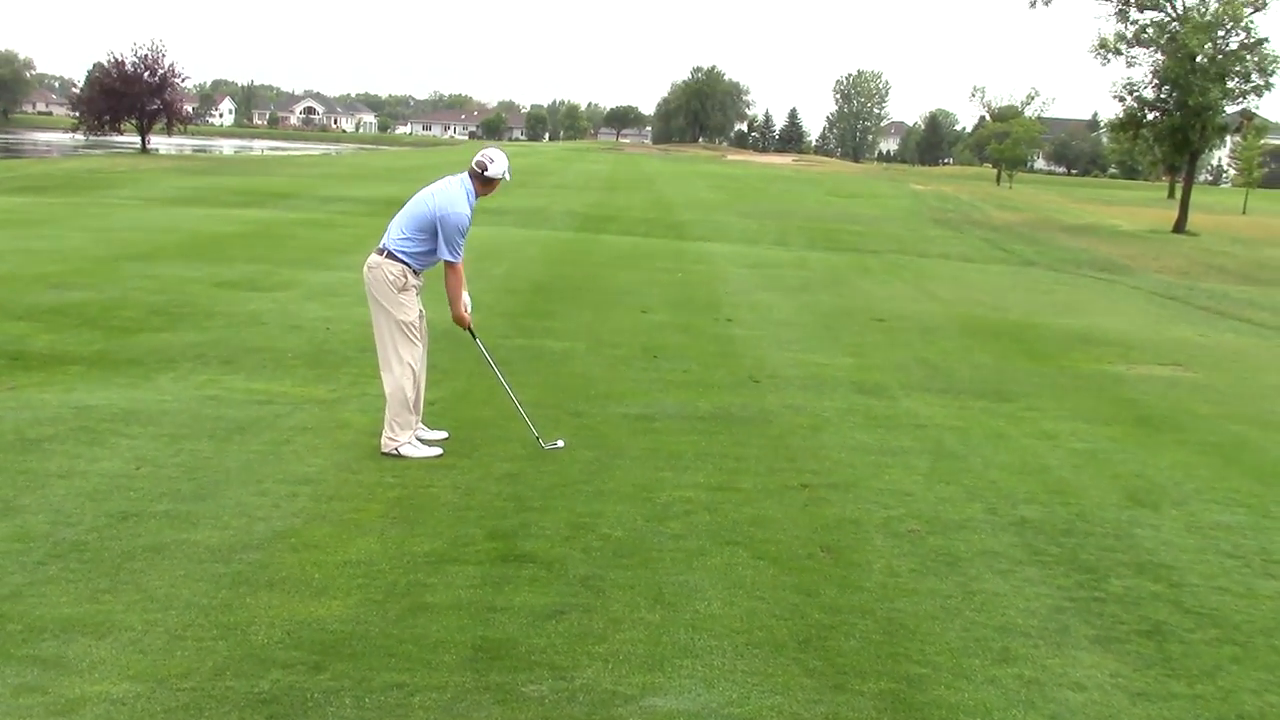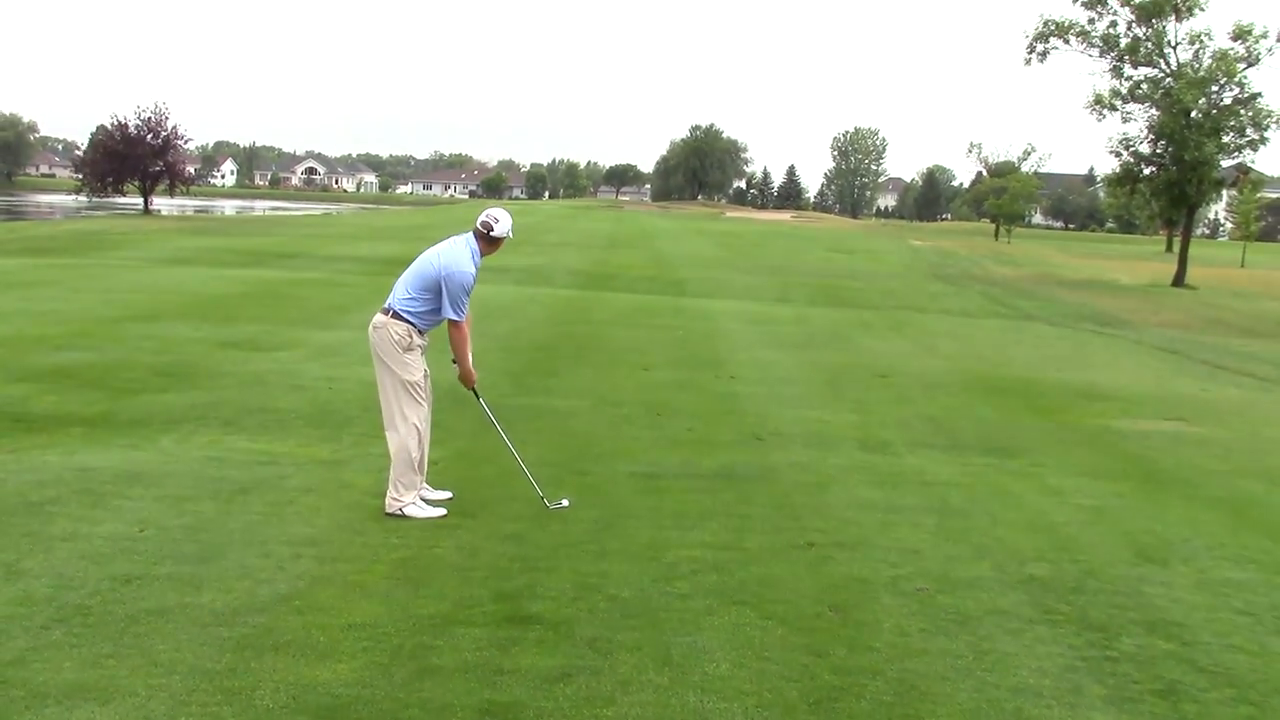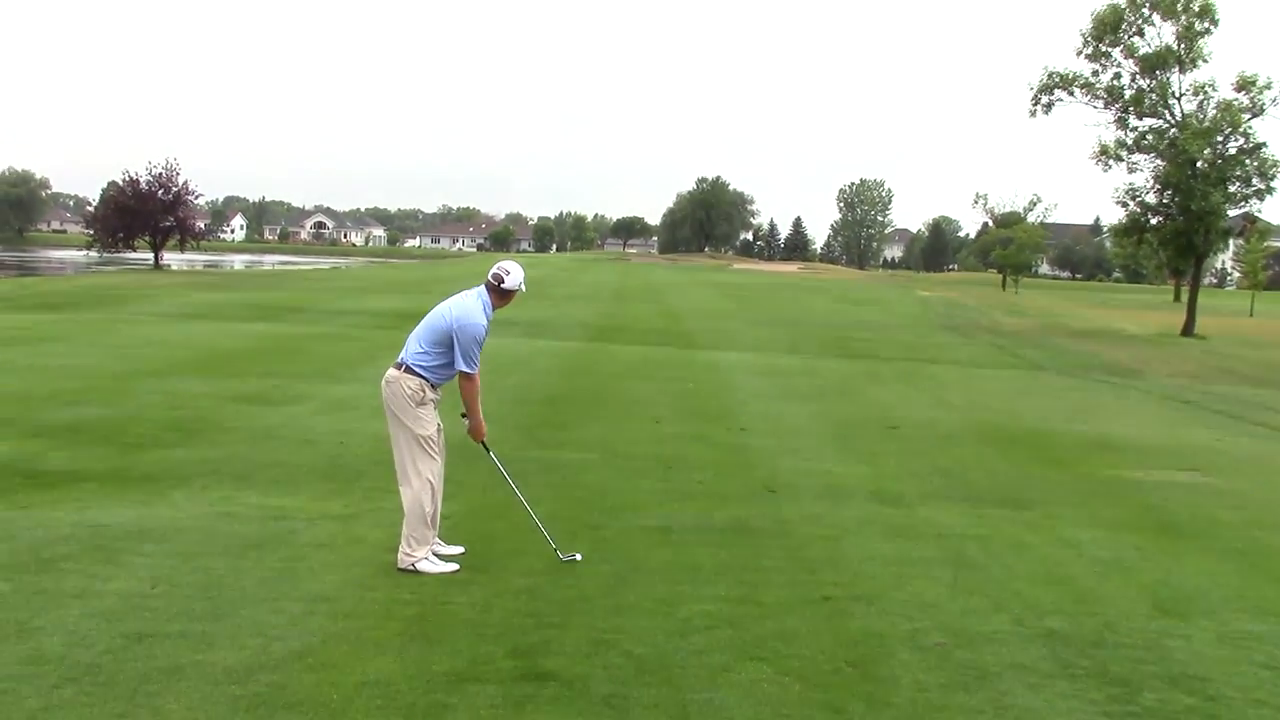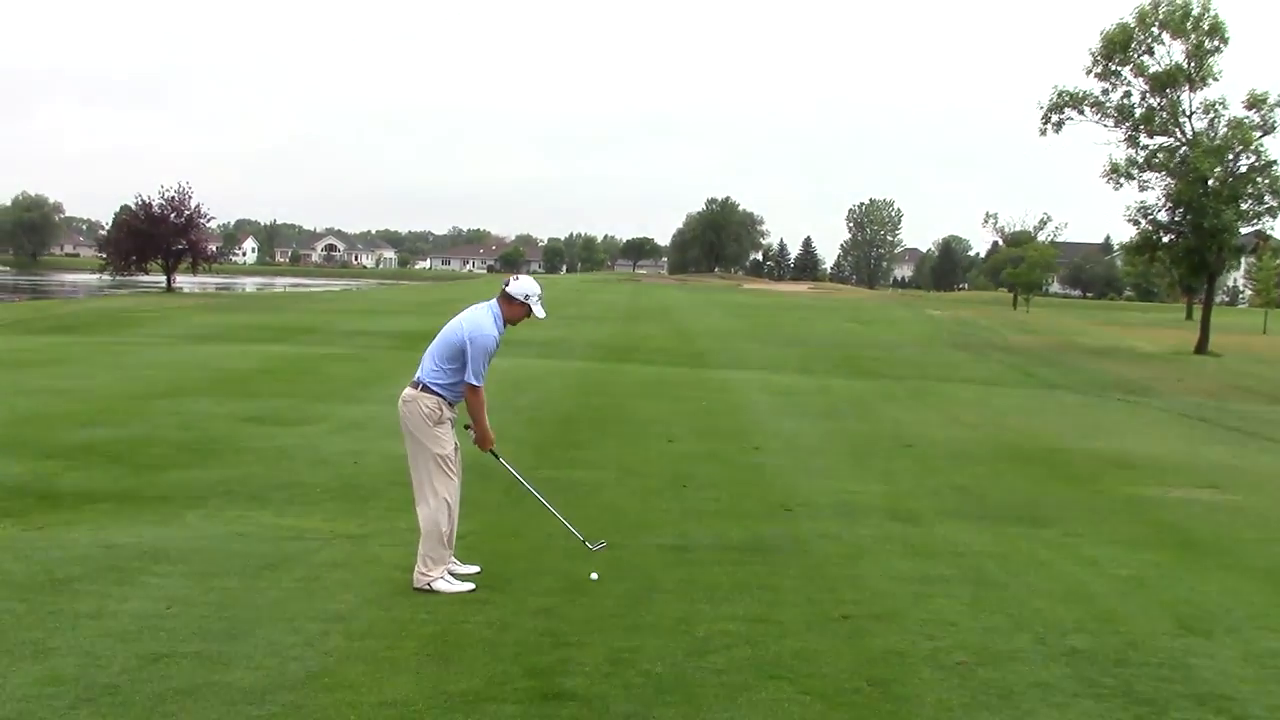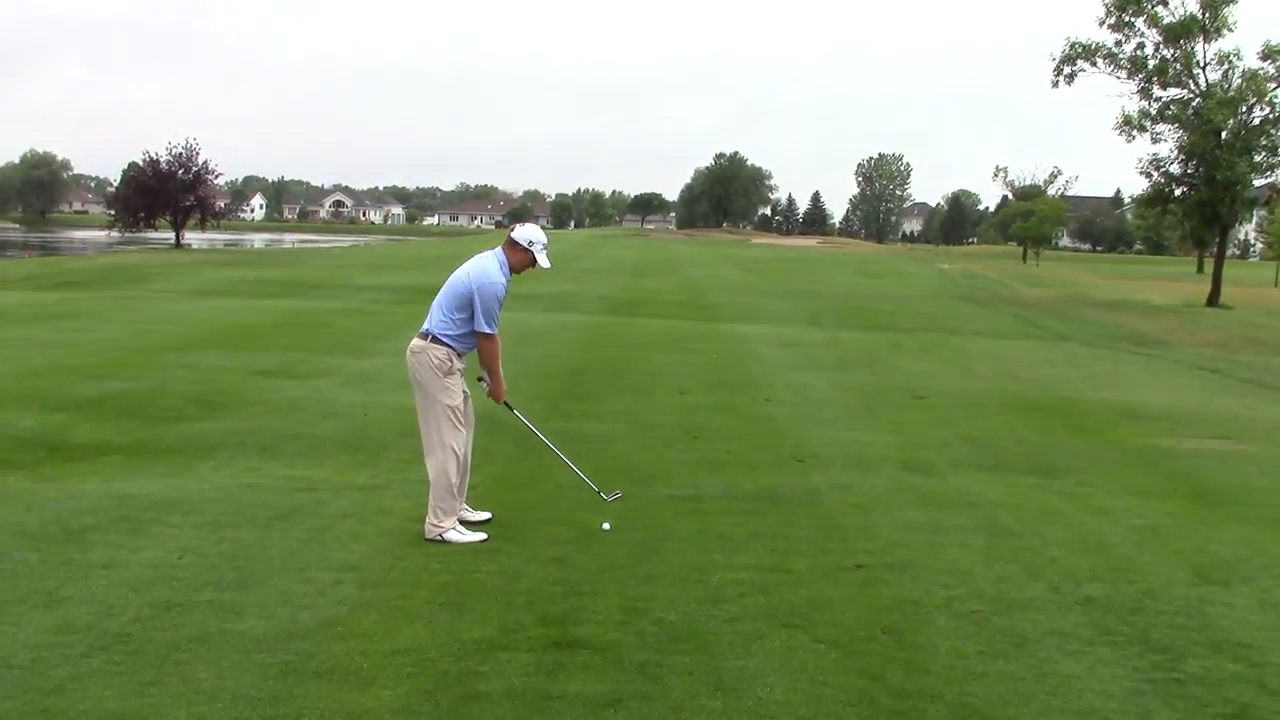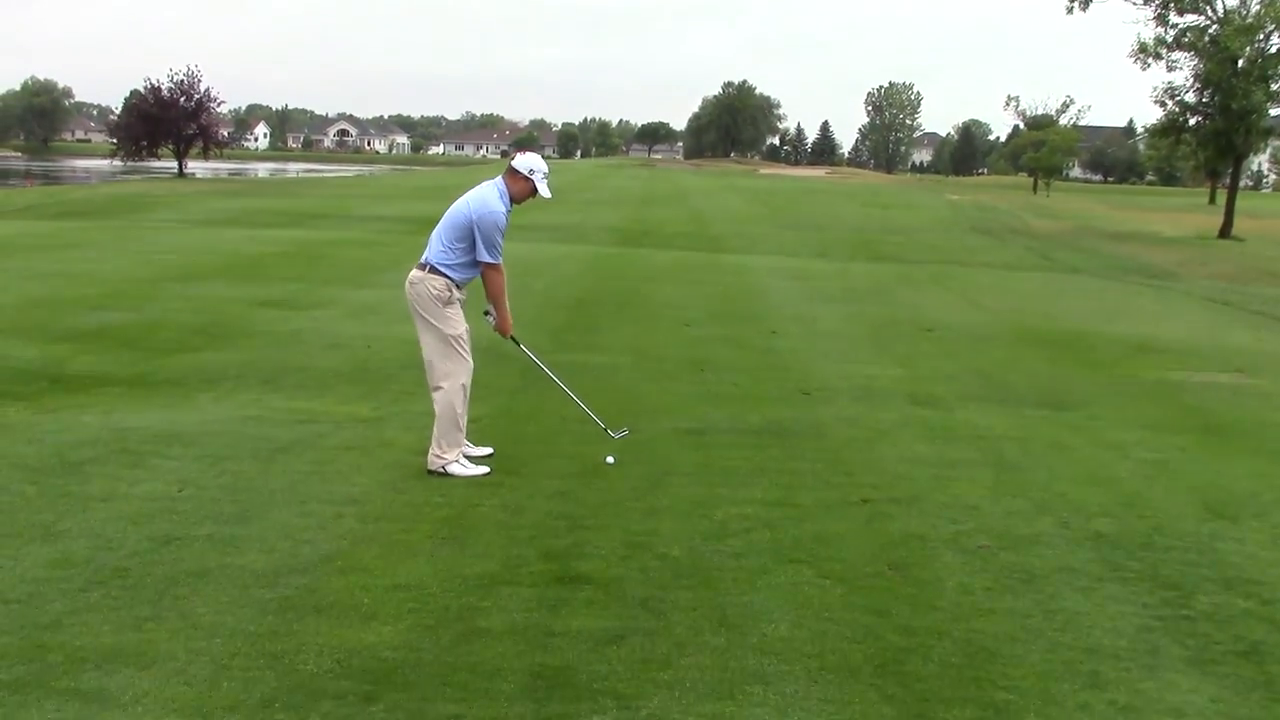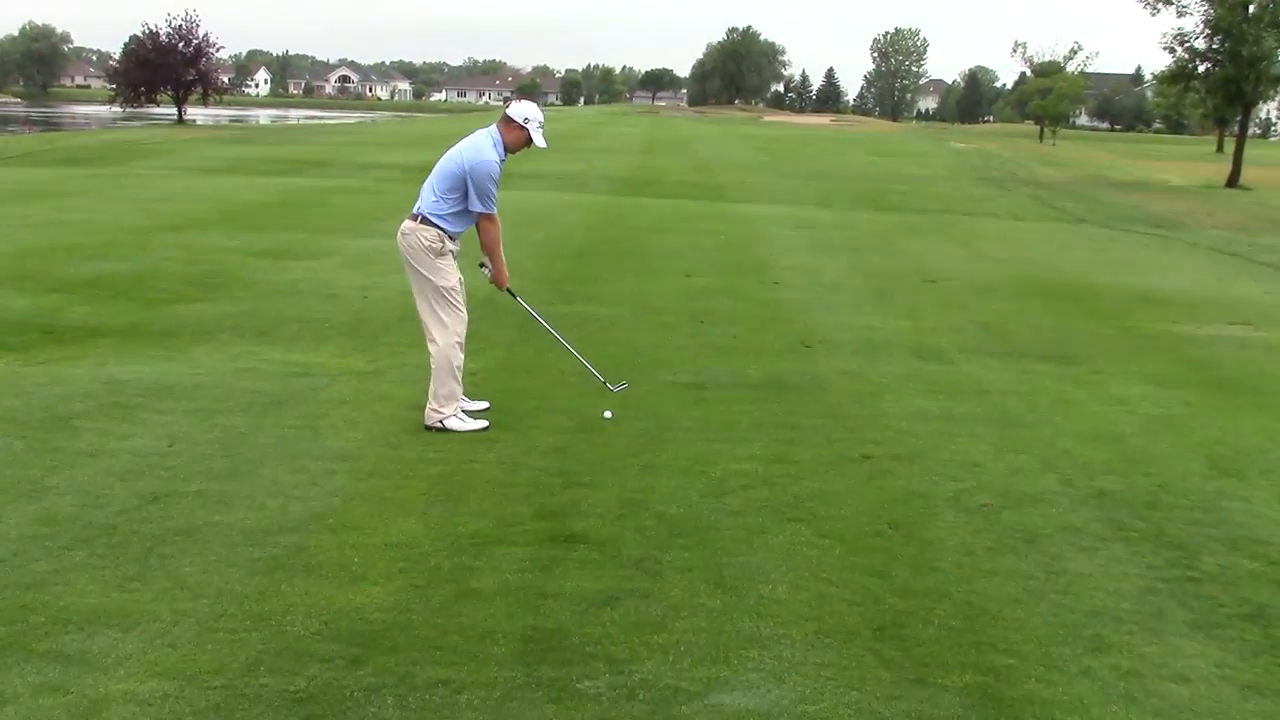
dt=0.2s
person 1, frame 1
left shoulder: (455, 185)
right shoulder: (457, 210)
left elbow: (455, 256)
right elbow: (451, 266)
left wrist: (464, 293)
right wrist: (457, 311)
left hip: (398, 270)
right hip: (392, 273)
left knee: (414, 351)
right knee: (403, 356)
left ankle: (410, 424)
right ankle: (397, 439)
person 1, frame 2
left shoulder: (460, 246)
right shoulder: (461, 269)
left elbow: (461, 313)
right elbow: (456, 324)
left wrist: (468, 355)
right wrist: (465, 369)
left hip: (402, 330)
right hip: (397, 333)
left knee: (418, 411)
right knee: (408, 416)
left ankle: (414, 484)
right ankle: (402, 499)
person 1, frame 3
left shoulder: (472, 300)
right shoulder: (473, 321)
left elbow: (471, 369)
right elbow: (467, 377)
left wrist: (476, 414)
right wrist: (476, 422)
left hip: (416, 385)
right hip: (410, 387)
left knee: (431, 466)
right knee: (421, 471)
left ankle: (427, 540)
right ankle: (414, 554)
person 1, frame 4
left shoulder: (483, 313)
right shoulder: (485, 332)
right elbow: (473, 389)
left wrist: (480, 425)
right wrist: (483, 431)
left hip: (432, 403)
right hip: (427, 406)
left knee: (447, 485)
right knee: (438, 490)
left ankle: (442, 559)
right ankle: (430, 573)
person 1, frame 5
left shoulder: (488, 262)
right shoulder: (492, 280)
left elbow: (482, 333)
right elbow: (487, 338)
left wrist: (490, 374)
right wrist: (497, 382)
left hip: (442, 354)
right hip: (436, 356)
left knee: (459, 433)
right knee: (447, 441)
left ankle: (454, 506)
right ankle: (441, 524)
person 1, frame 6
left shoulder: (489, 193)
right shoulder: (492, 210)
left elbow: (487, 264)
right elbow: (492, 268)
left wrist: (495, 306)
right wrist: (503, 315)
left hip: (440, 284)
right hip: (435, 287)
left knee: (458, 368)
right knee: (453, 372)
left ankle: (454, 442)
right ankle: (444, 456)
person 1, frame 7
left shoulder: (484, 142)
right shoulder: (485, 159)
left elbow: (482, 214)
right elbow: (487, 218)
left wrist: (489, 257)
right wrist: (499, 266)
left hip: (433, 236)
right hip: (427, 238)
left knee: (450, 321)
right knee: (449, 325)
left ankle: (449, 396)
right ankle: (442, 411)
